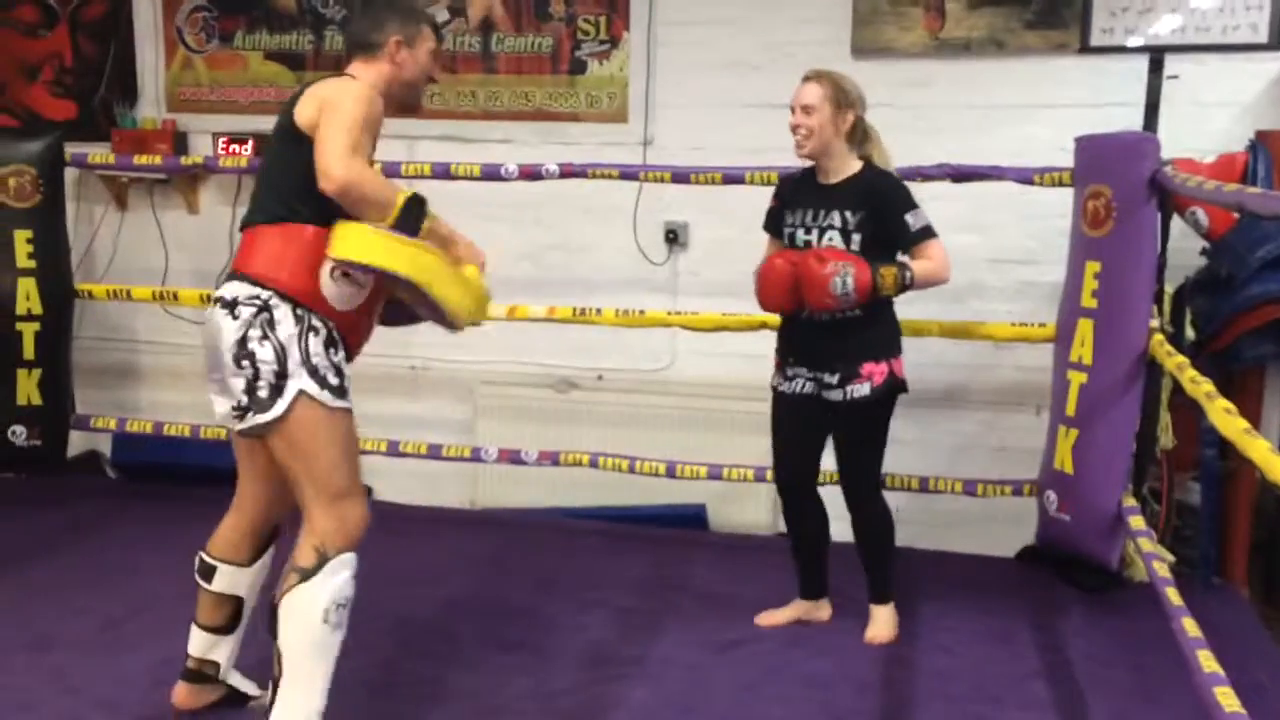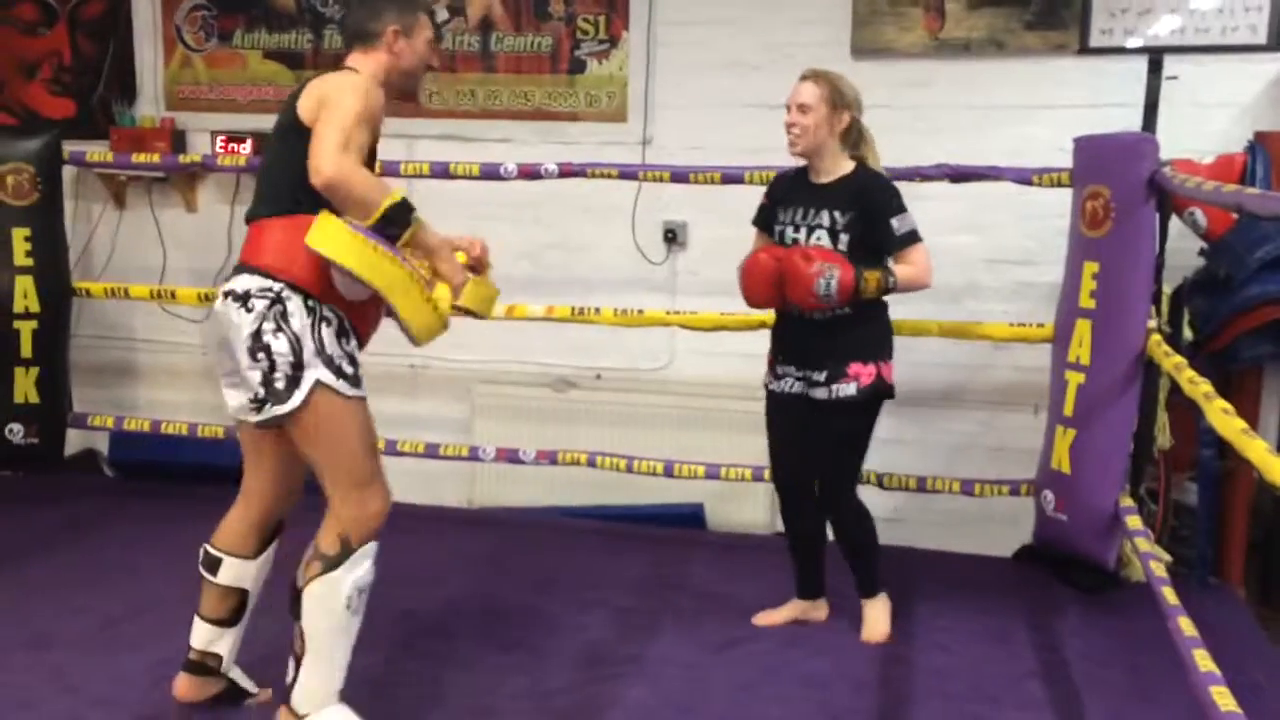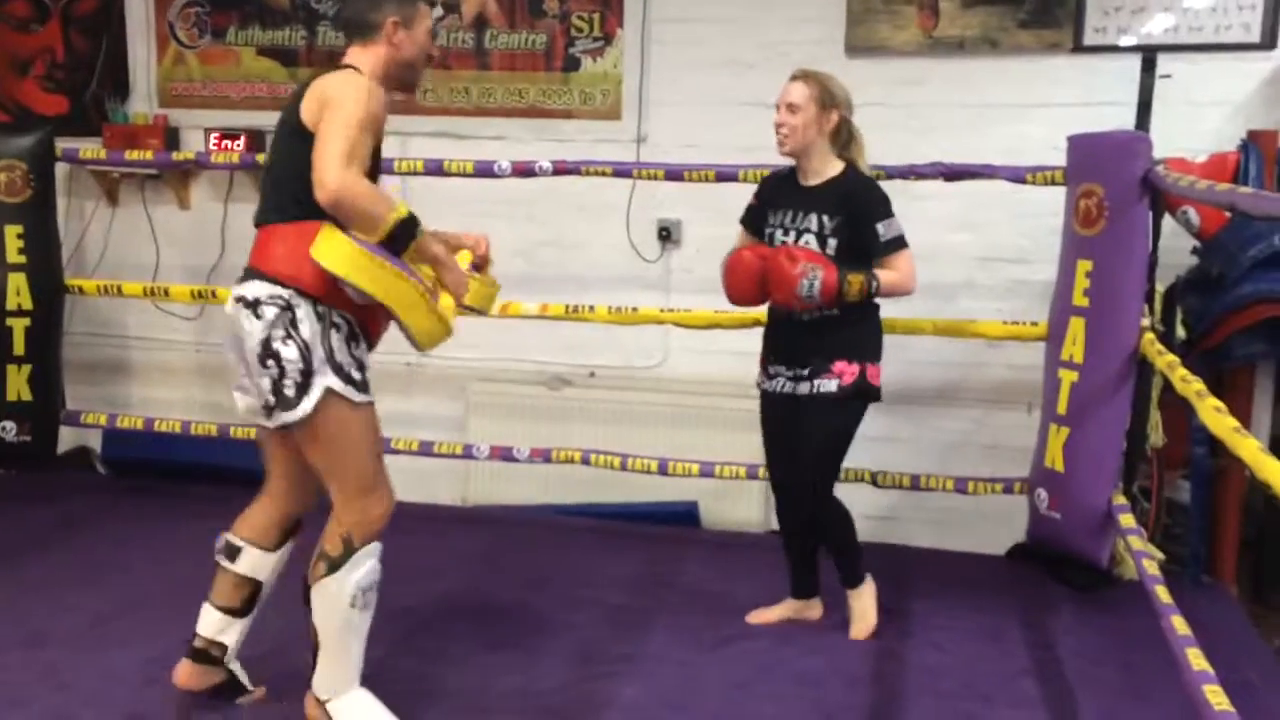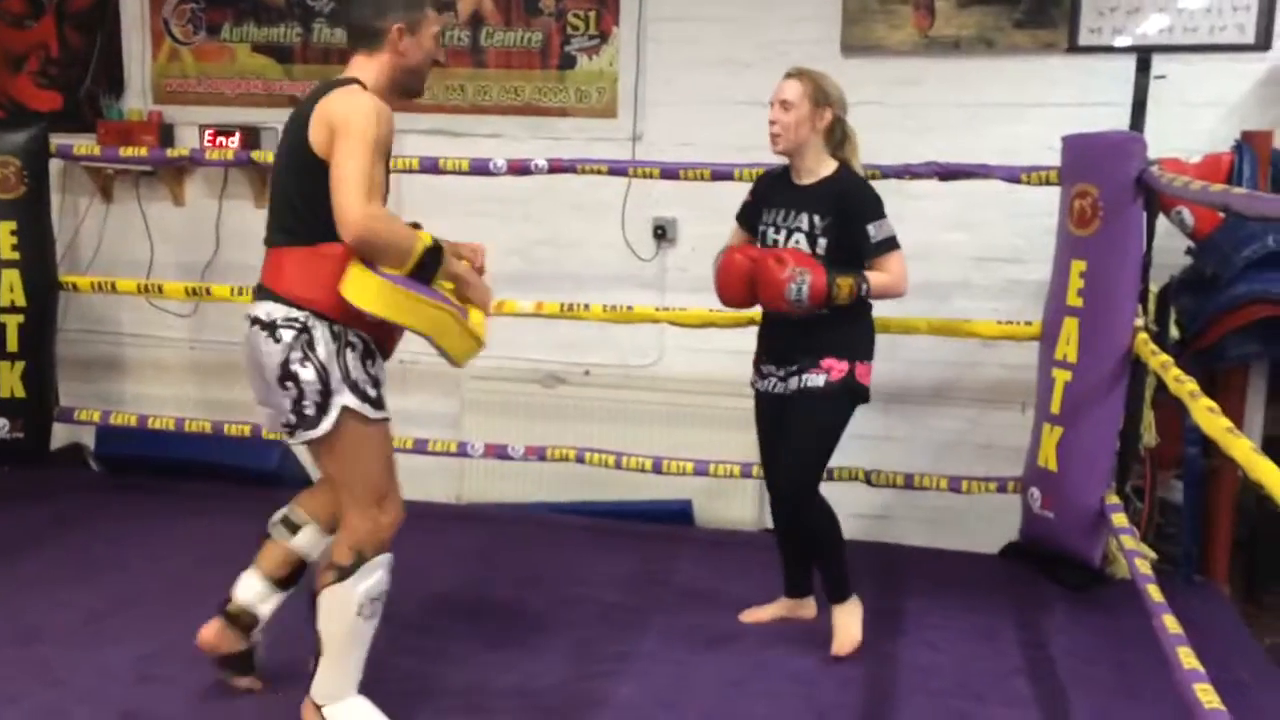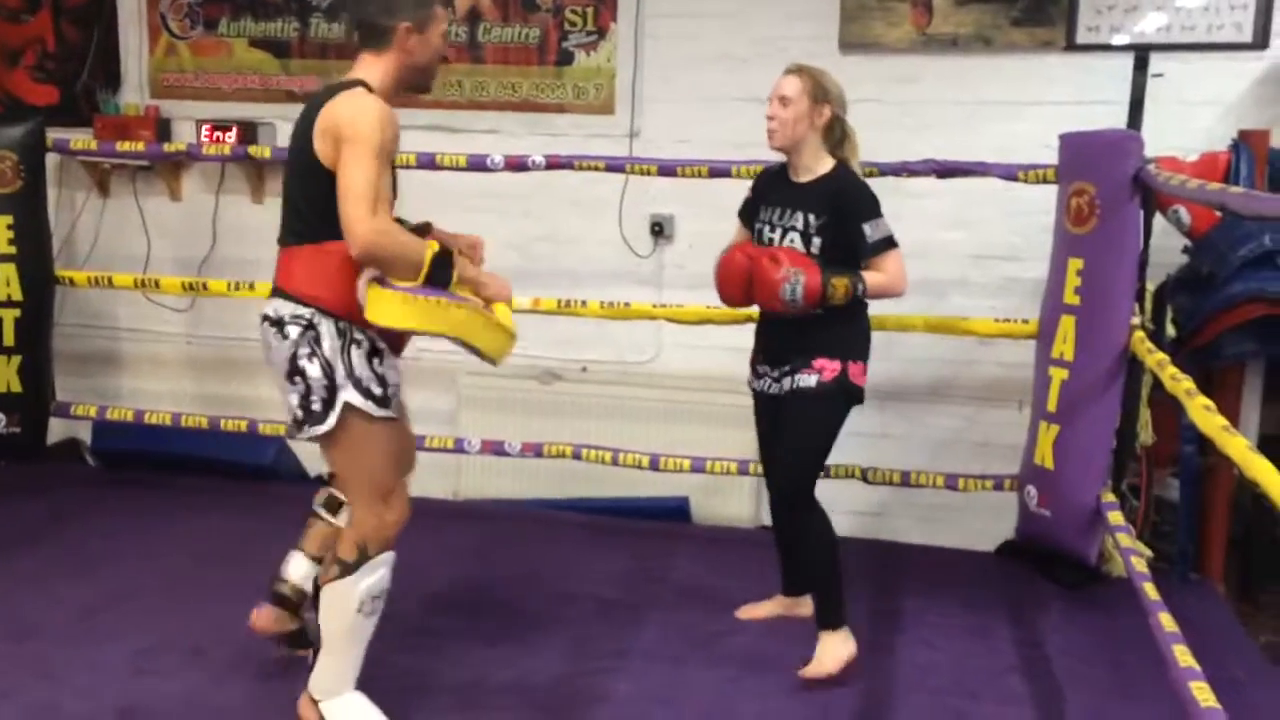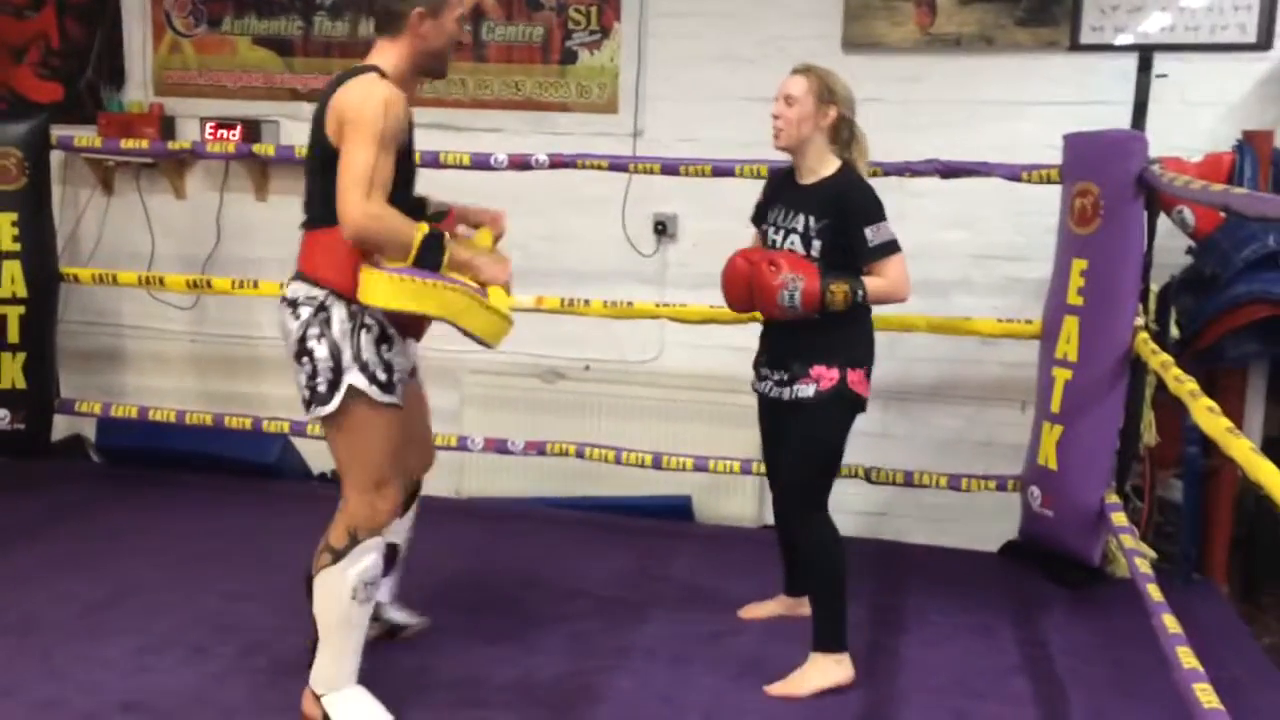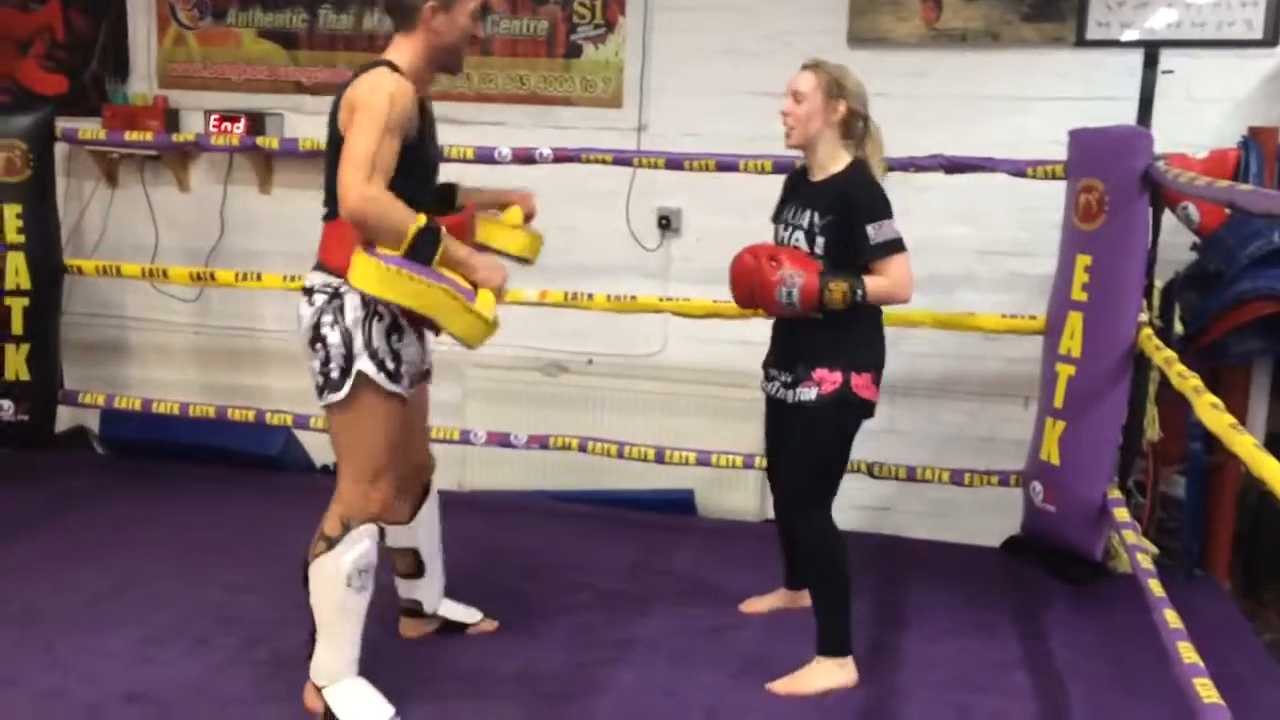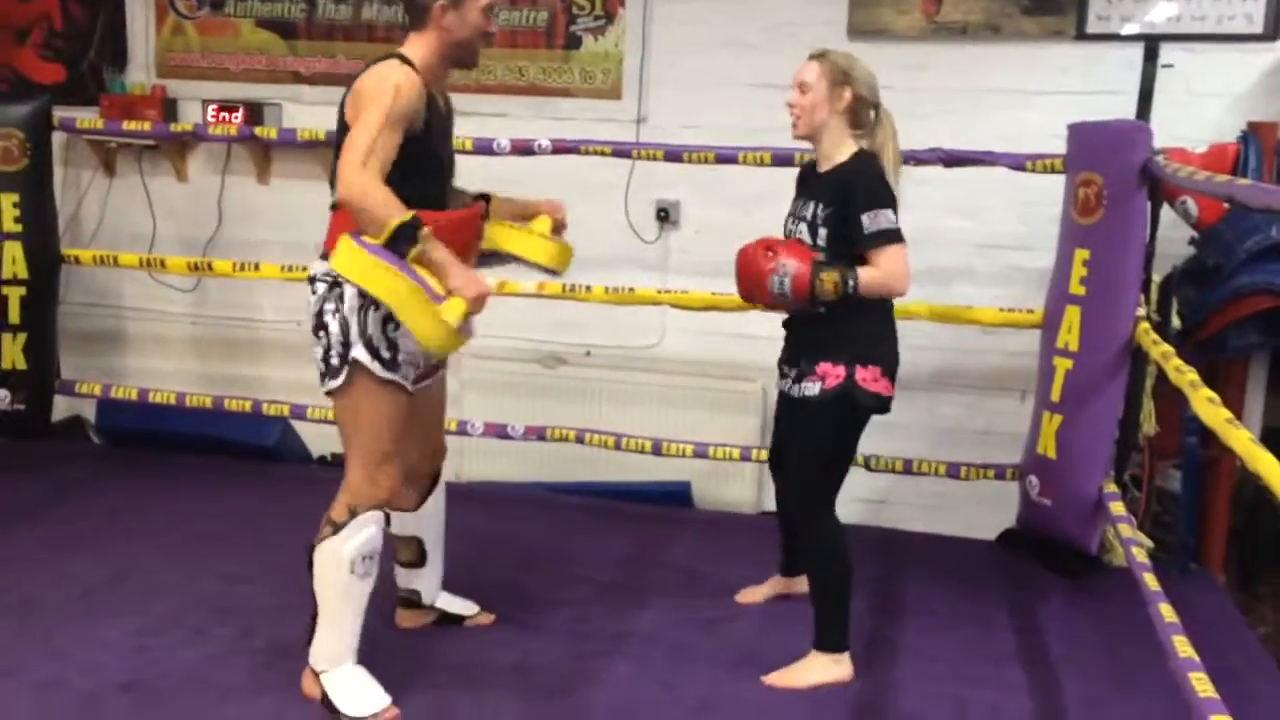
dt=0.1s
person 1, frame 1
left shoulder: (332, 115)
right shoulder: (351, 95)
right elbow: (343, 178)
left wrist: (441, 254)
right wrist: (441, 232)
left hip: (264, 322)
right hip: (277, 323)
left knee: (261, 504)
right knee: (339, 516)
person 1, frame 2
left shoulder: (335, 106)
right shoulder: (351, 88)
left elbow: (357, 238)
right elbow: (331, 172)
left wrist: (441, 255)
right wrist: (427, 241)
left hip: (271, 315)
right hip: (287, 315)
left knee: (267, 498)
right knee: (361, 506)
person 1, frame 3
left shoulder: (329, 96)
right shoulder: (354, 92)
right elbow: (337, 188)
left wrist: (442, 244)
right wrist: (428, 248)
left hip: (283, 316)
right hip: (299, 321)
left knee: (292, 496)
right knee: (366, 505)
left ankle: (206, 656)
person 1, frame 4
left shoulder: (331, 110)
right shoulder: (361, 109)
right elbow: (361, 222)
left wrist: (444, 255)
right wrist: (455, 271)
left hip: (294, 328)
right hip: (315, 335)
left knee: (349, 491)
right knee: (377, 517)
left ankle: (235, 624)
person 1, frame 5
left shoulder: (349, 109)
right shoulder: (364, 113)
right elbow: (367, 236)
left wrist: (441, 244)
right wrist: (471, 274)
left hip: (337, 329)
right hip: (327, 333)
left knee: (383, 473)
right knee: (383, 513)
left ankle: (290, 598)
person 1, frame 6
left shoulder: (372, 94)
right shoulder: (375, 97)
right elbow: (360, 217)
left wrist: (453, 215)
right wrist: (466, 259)
left hip: (364, 317)
right hip: (343, 317)
left knee: (410, 458)
right knee: (373, 500)
left ankle: (368, 604)
person 1, frame 7
left shoulder: (410, 97)
right shoulder: (385, 89)
right elbow: (362, 200)
left wrist: (491, 199)
right wrist: (468, 260)
left hip: (395, 311)
right hip: (355, 310)
left knee: (411, 466)
right knee: (366, 489)
left ankle: (423, 604)
person 1, frame 8
left shoulder: (431, 95)
right shoulder: (394, 82)
right elbow: (357, 188)
left wrist: (522, 209)
right wrist: (448, 267)
right hip: (363, 300)
left knee: (422, 458)
right knee: (373, 478)
left ankle: (419, 596)
person 2, frame 1
left shoulder: (881, 189)
right shoulder: (792, 190)
left elbow: (936, 267)
right elbow: (774, 260)
left wrist: (871, 279)
right wrist: (775, 281)
left hip: (865, 362)
right hip: (798, 360)
left knee: (859, 485)
right knee: (791, 480)
left ankle: (881, 601)
right ankle: (812, 598)
person 2, frame 2
left shoulder: (870, 190)
right shoulder: (784, 189)
left elbow: (919, 272)
right elbow: (759, 256)
left wrist: (855, 282)
right wrist: (759, 277)
left hip: (854, 362)
right hip: (791, 359)
left knee: (834, 487)
right knee: (791, 481)
left ankle: (873, 594)
right ankle: (810, 598)
person 2, frame 3
left shoulder: (859, 193)
right shoulder: (774, 188)
left elbow: (904, 278)
right elbow: (744, 253)
left wrist: (836, 284)
right wrist: (744, 275)
left hip: (843, 361)
right hip: (782, 358)
left knee: (813, 482)
right knee: (785, 482)
left ankle: (858, 582)
right ankle: (804, 596)
person 2, frame 4
left shoulder: (851, 194)
right shoulder: (769, 187)
left elbow: (895, 280)
right elbow: (736, 250)
left wrist: (826, 288)
right wrist: (736, 275)
left hip: (834, 359)
right hip: (776, 356)
left knee: (797, 481)
right knee: (778, 483)
left ankle: (843, 598)
right ankle: (797, 596)
person 2, frame 5
left shoulder: (847, 192)
right shoulder: (768, 184)
left elbow: (894, 279)
right elbow: (742, 248)
left wrist: (824, 285)
right wrist: (736, 273)
left hip: (829, 361)
right hip: (774, 355)
left knee: (796, 486)
right knee: (779, 480)
left ankle: (835, 633)
right ankle: (796, 593)
person 2, frame 6
left shoulder: (850, 194)
right shoulder: (778, 185)
left elbow: (896, 285)
left wrist: (823, 292)
right wrist: (745, 278)
left hip: (831, 367)
right hip: (779, 358)
left knee: (804, 497)
right knee: (783, 484)
left ankle: (832, 656)
right ankle: (796, 593)
person 2, frame 7
left shoulder: (858, 190)
right shoulder: (798, 183)
left elbow: (898, 285)
left wrist: (818, 290)
right wrist: (760, 276)
left hip: (841, 370)
right hip: (795, 359)
left knee: (807, 498)
right knee: (785, 479)
left ankle: (836, 660)
right ankle: (797, 586)
person 2, frame 8
left shoulder: (862, 179)
right shoulder: (811, 174)
left elbow: (894, 277)
left wrist: (813, 282)
right wrist: (764, 268)
left hip: (849, 365)
right hip: (808, 355)
left knee: (811, 494)
right knee: (786, 470)
left ankle: (832, 654)
right ankle: (794, 573)
